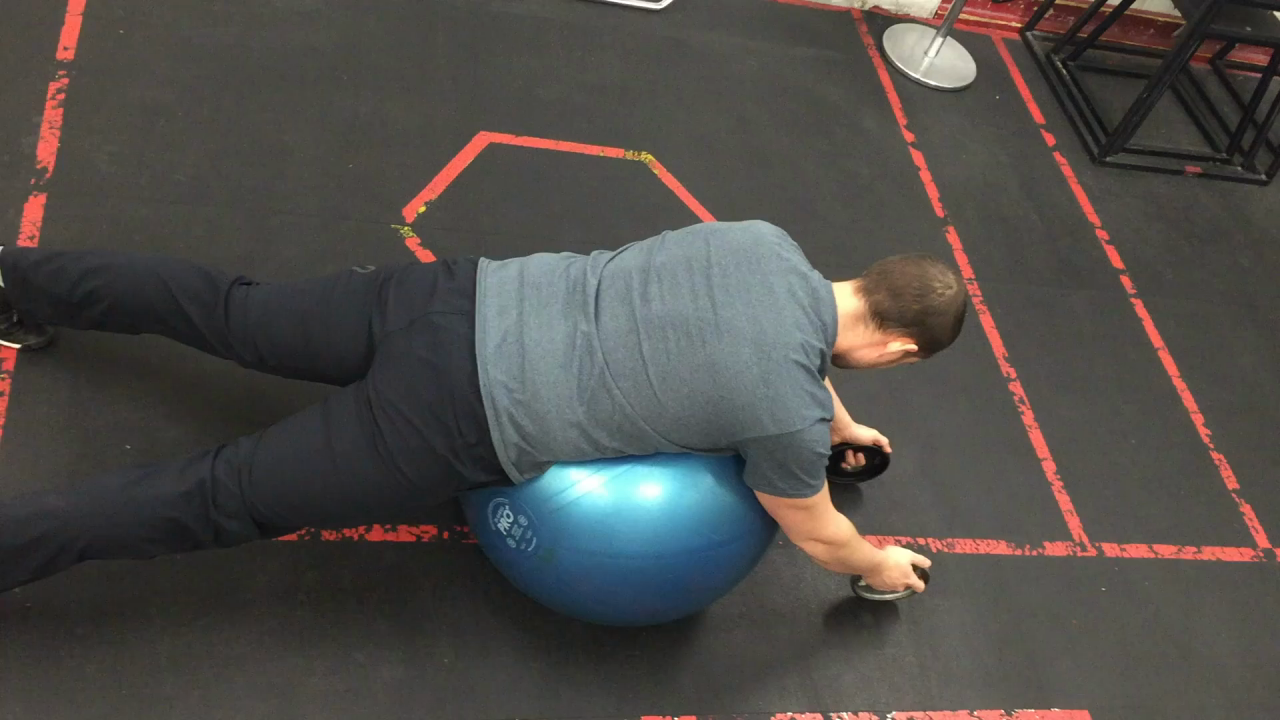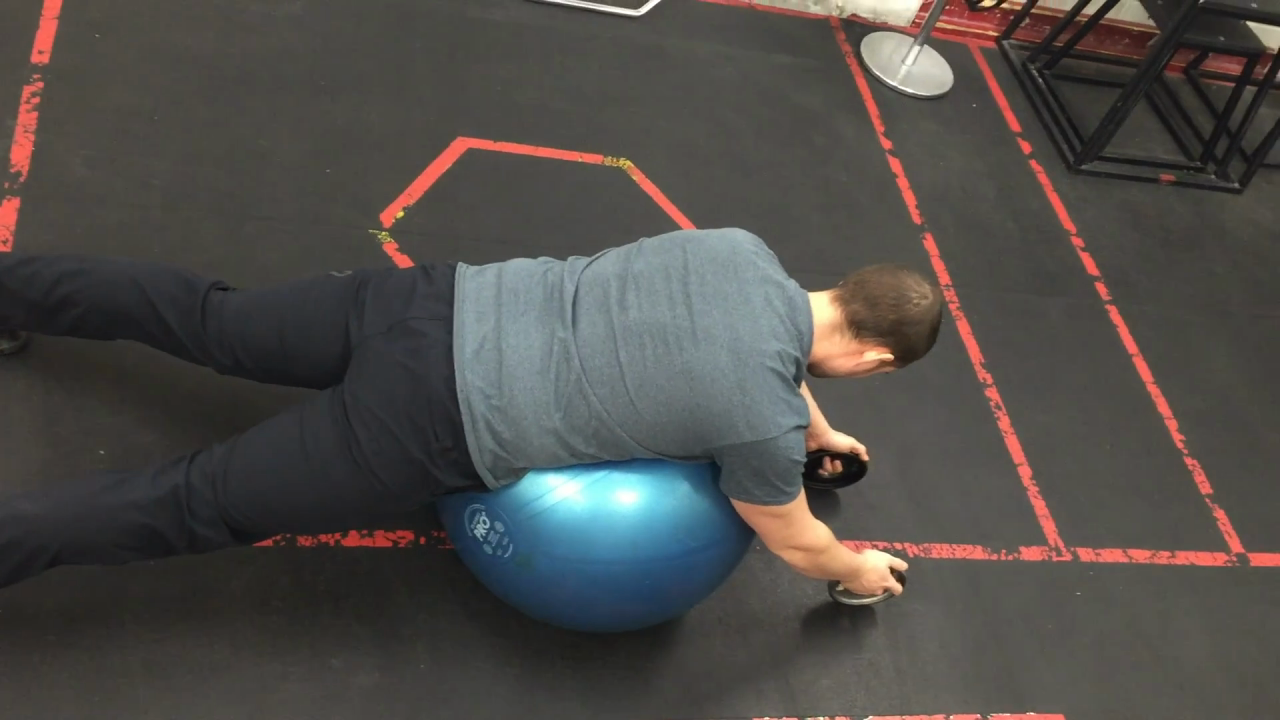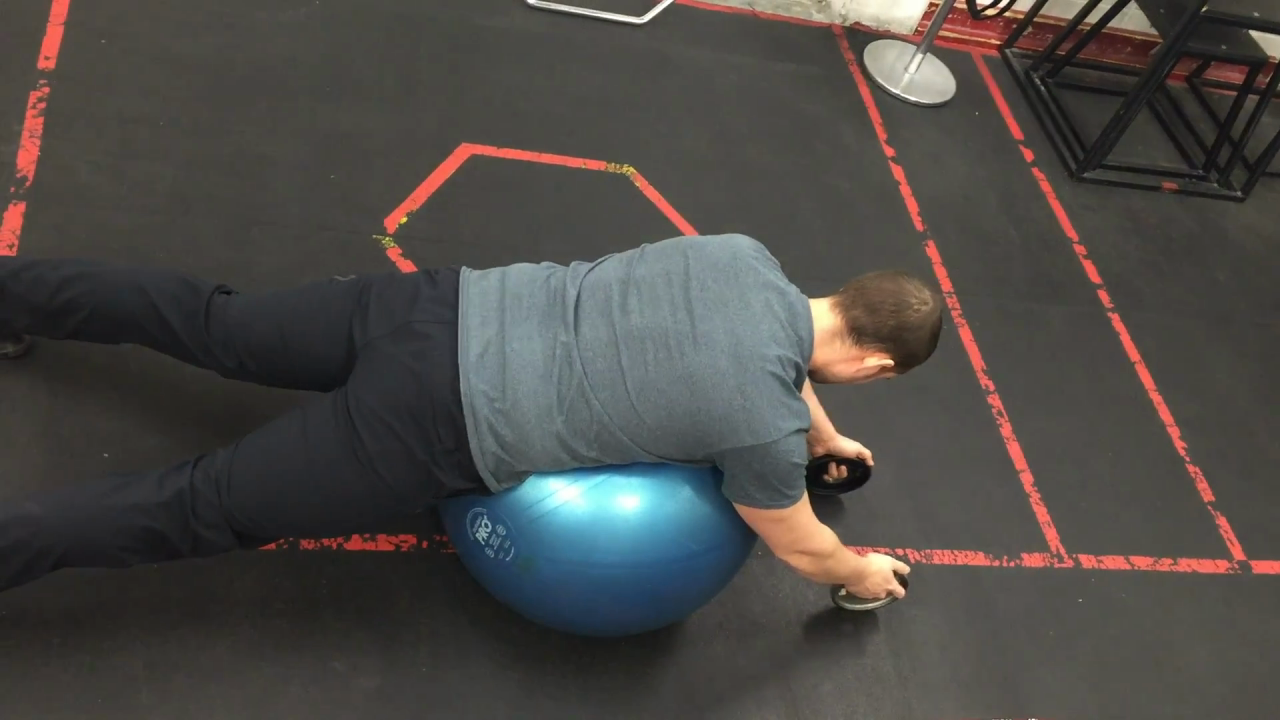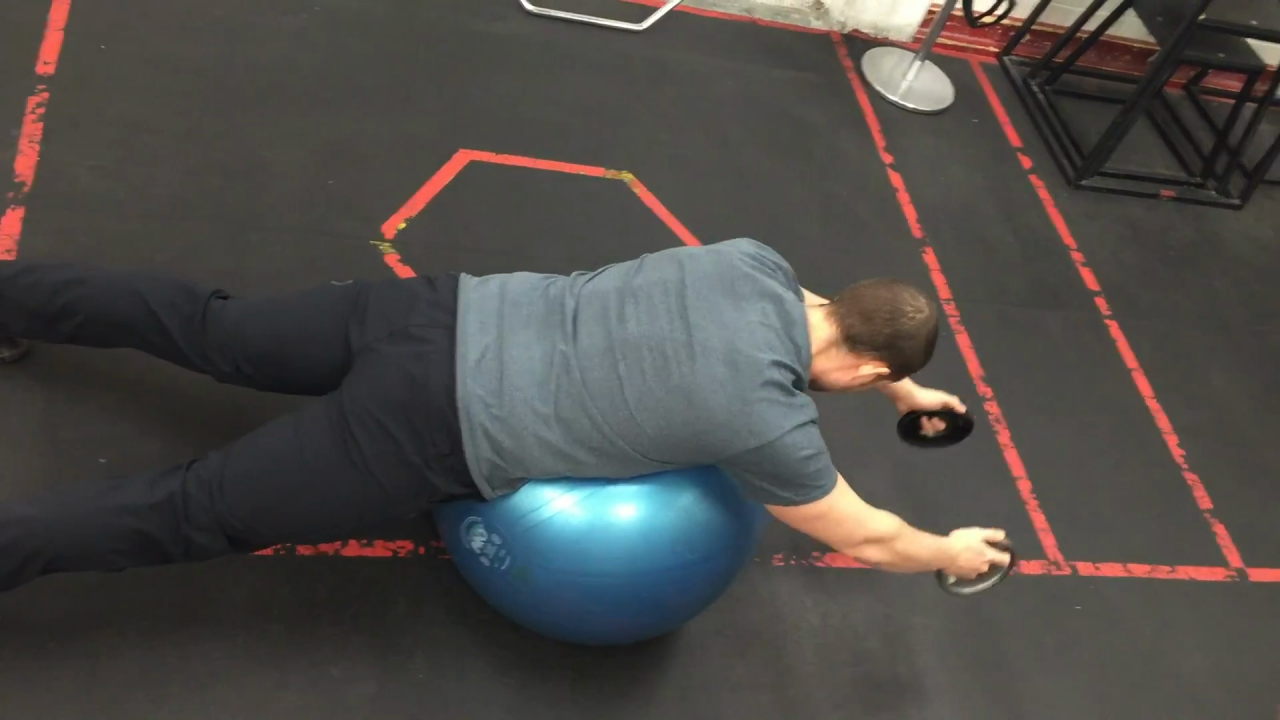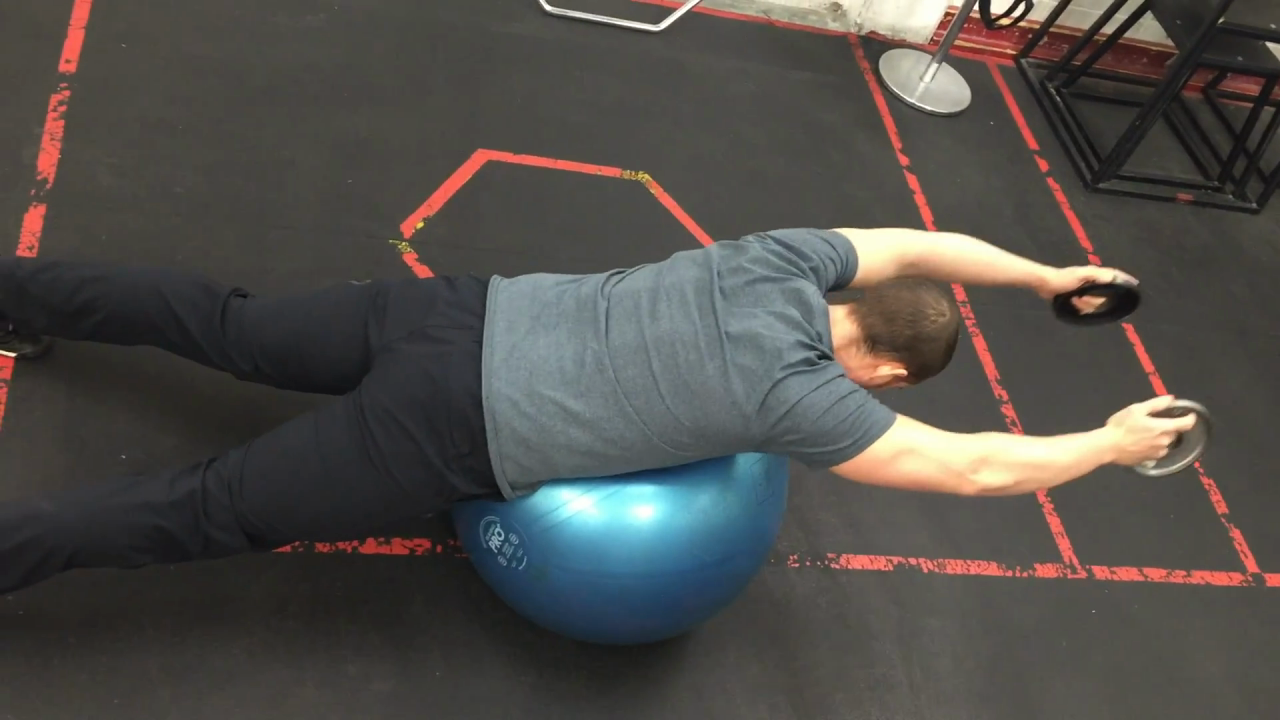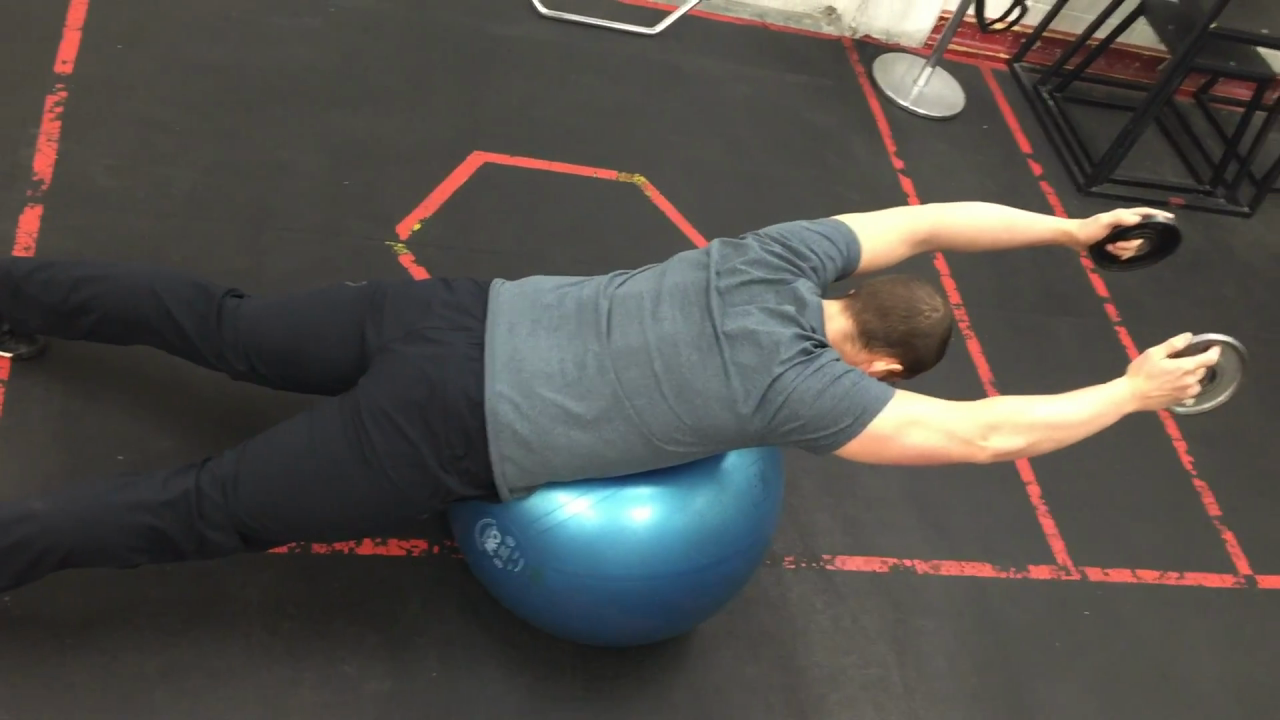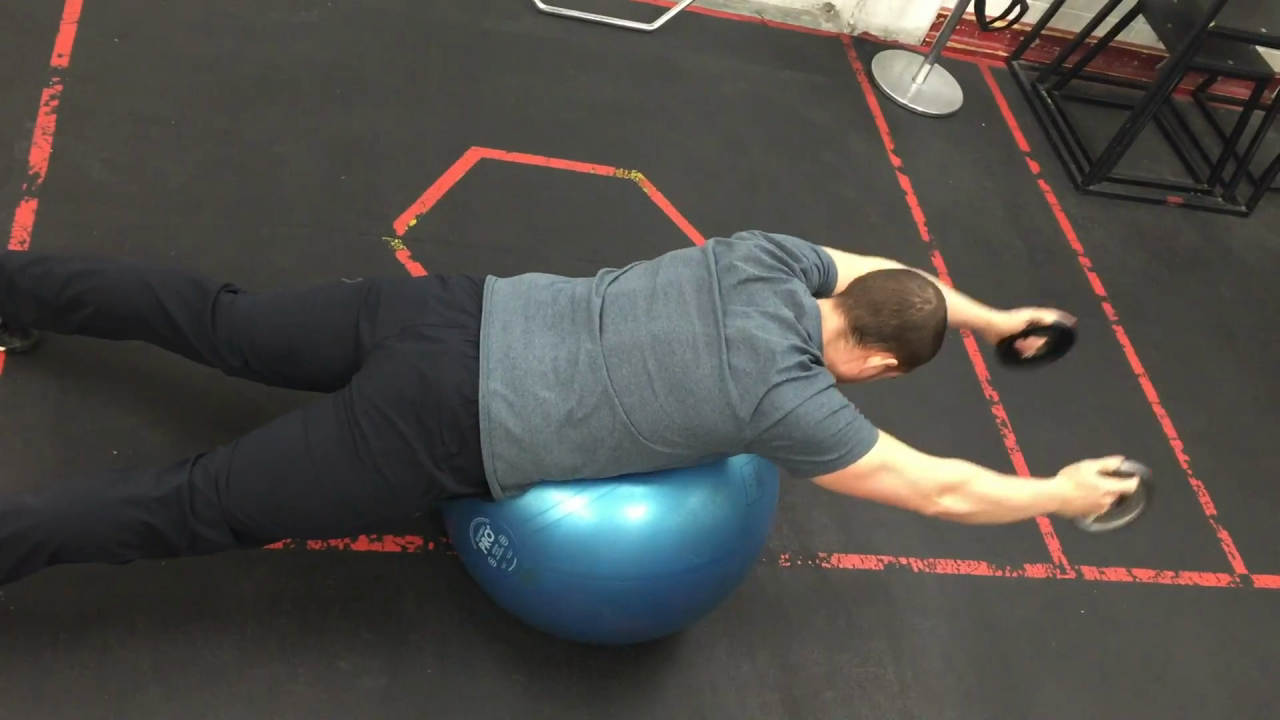
dt=0.7s
person 1, frame 1
left shoulder: (772, 247)
right shoulder: (786, 411)
right elbow: (817, 533)
left wrist: (838, 423)
right wrist: (883, 566)
left hip: (459, 299)
right hip: (453, 417)
left knee: (232, 314)
right knee: (223, 499)
person 1, frame 2
left shoulder: (745, 253)
right shoulder: (760, 422)
right elbow: (795, 543)
left wrist: (816, 429)
right wrist: (861, 572)
left hip: (433, 304)
right hip: (431, 422)
left knee: (209, 318)
right knee: (197, 505)
person 1, frame 3
left shoulder: (749, 259)
right shoulder: (762, 423)
right elbow: (801, 548)
left wrist: (825, 437)
right wrist: (864, 574)
left hip: (438, 307)
right hip: (431, 422)
left knee: (212, 324)
right knee: (199, 509)
person 1, frame 4
left shoulder: (754, 264)
right shoulder: (761, 419)
left elbow: (816, 321)
right elbow: (864, 536)
left wrist: (908, 394)
right wrist: (954, 553)
left hip: (438, 314)
right hip: (428, 427)
left knee: (209, 329)
right knee: (192, 514)
person 1, frame 5
left shoulder: (787, 260)
right shoulder: (792, 394)
left elbow: (916, 247)
right elbow: (974, 467)
left wrist: (1048, 276)
right wrist: (1116, 440)
left hip: (460, 313)
right hip: (451, 429)
left knee: (233, 328)
right knee: (215, 508)
person 1, frame 6
left shoulder: (777, 256)
right shoulder: (792, 388)
left elbow: (924, 221)
right elbow: (987, 434)
left wrist: (1077, 229)
right wrist: (1134, 392)
left hip: (454, 318)
right hip: (449, 432)
left knee: (227, 329)
right knee: (209, 511)
person 1, frame 7
left shoulder: (769, 257)
right shoulder: (783, 402)
left elbow: (880, 266)
right elbow: (937, 489)
left wrist: (993, 318)
right wrist: (1058, 496)
left hip: (454, 311)
right hip: (440, 424)
left knee: (224, 323)
right knee: (199, 505)
